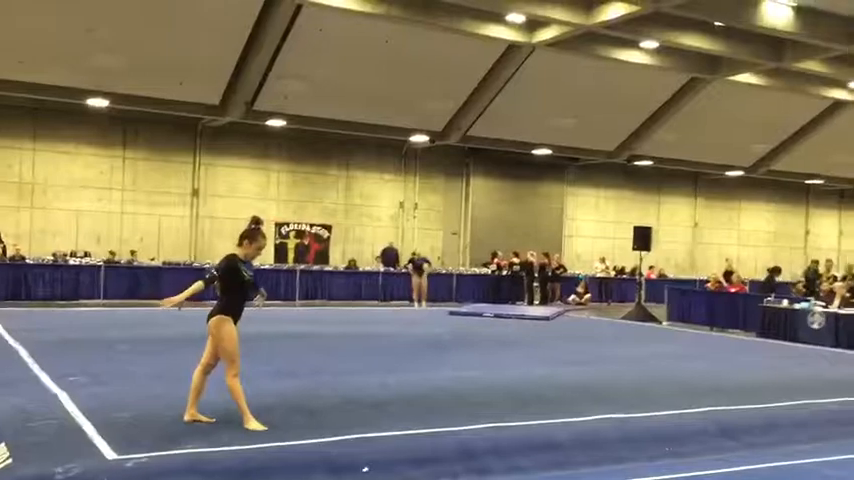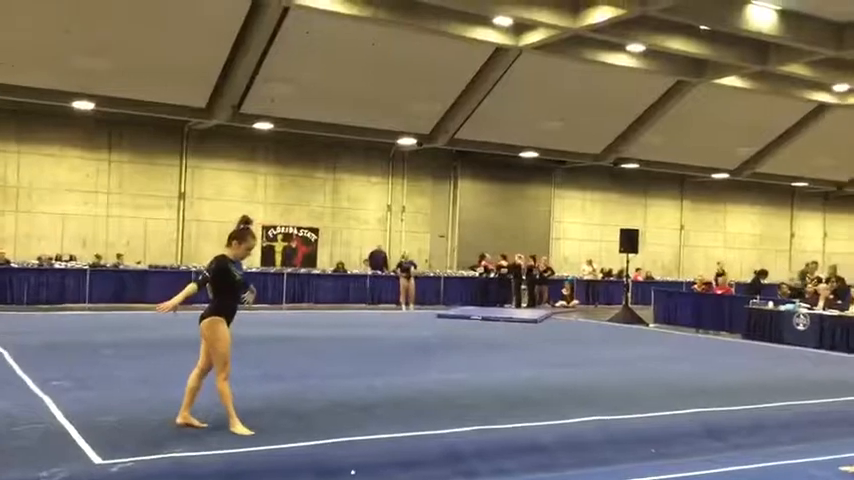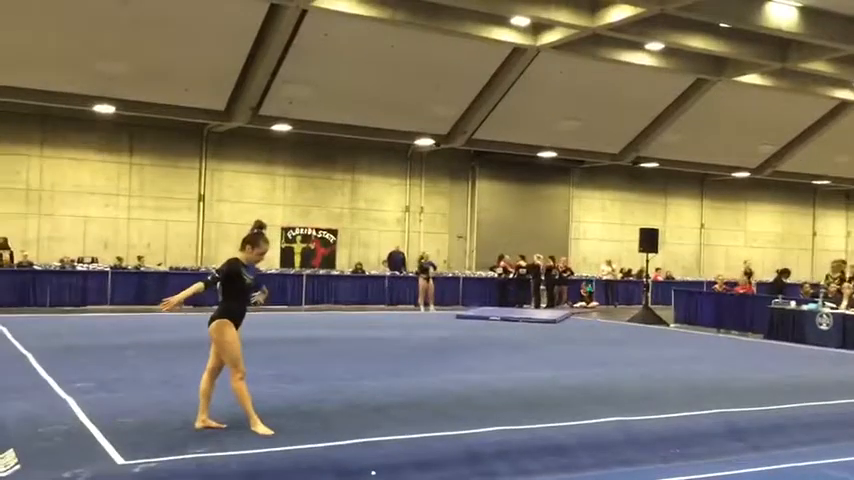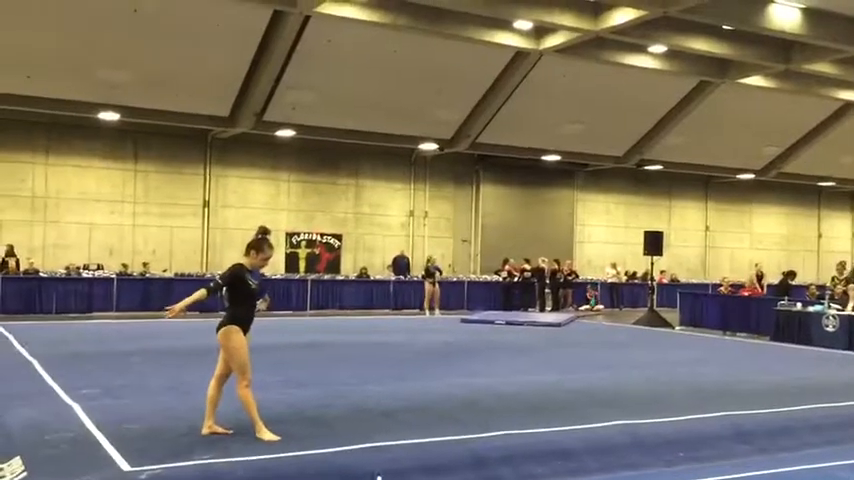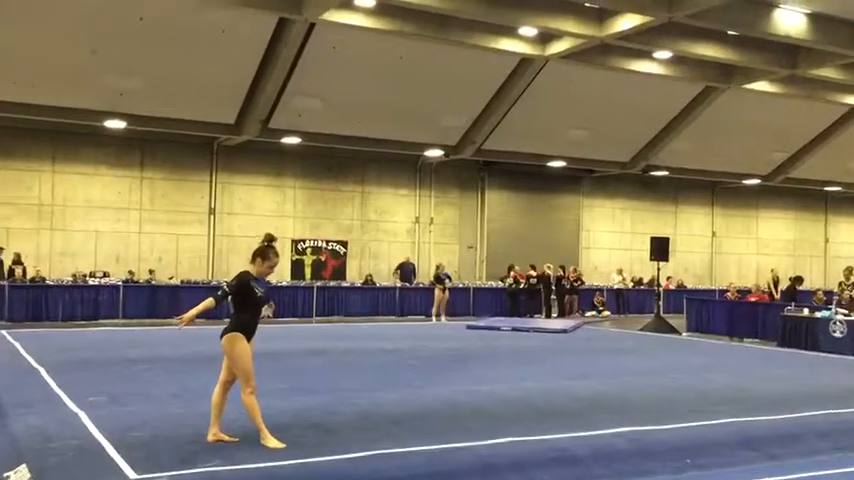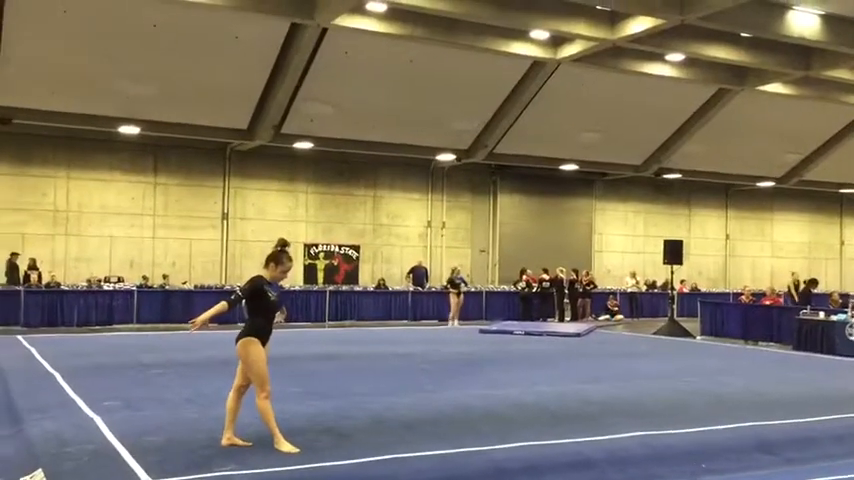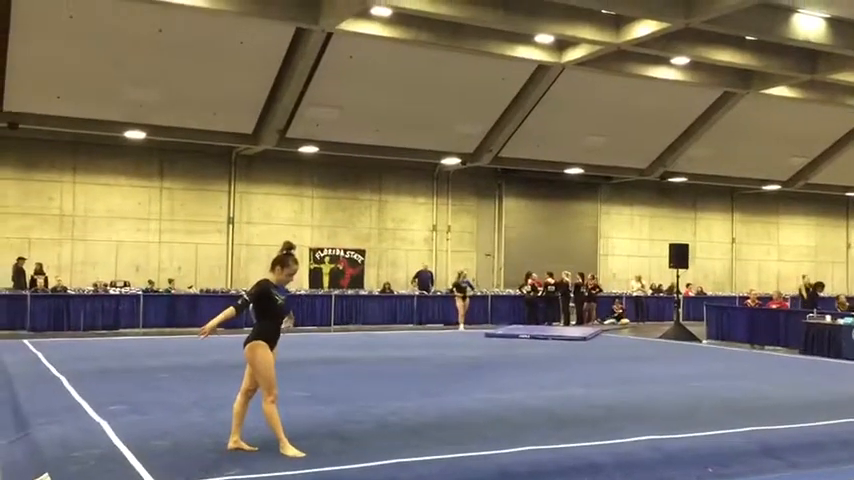
dt=0.3s
person 1, frame 1
left shoulder: (246, 265)
right shoulder: (231, 262)
right elbow: (207, 280)
left wrist: (259, 294)
right wrist: (182, 296)
left hip: (226, 319)
right hip: (222, 319)
left knee: (206, 364)
right knee: (233, 370)
left ankle: (191, 412)
right ankle: (247, 418)
person 1, frame 2
left shoulder: (236, 265)
right shoulder: (220, 262)
right elbow: (199, 282)
left wrist: (248, 292)
right wrist: (176, 300)
left hip: (219, 320)
right hip: (214, 320)
left knee: (202, 369)
right knee: (223, 372)
left ankle: (184, 415)
right ankle: (234, 422)
person 1, frame 3
left shoulder: (248, 268)
right shoulder: (232, 266)
right elbow: (208, 282)
left wrist: (260, 293)
right wrist: (181, 296)
left hip: (229, 323)
right hip: (223, 322)
left knee: (212, 370)
right knee: (238, 373)
left ankle: (202, 418)
right ankle: (254, 421)
person 1, frame 4
left shoulder: (254, 274)
right shoulder: (237, 271)
right elbow: (212, 289)
left wrist: (262, 301)
right wrist: (184, 303)
left hip: (239, 329)
right hip: (231, 328)
left knee: (221, 376)
right knee: (245, 380)
left ankle: (209, 424)
right ankle: (259, 428)
person 1, frame 5
left shoulder: (258, 281)
right shoulder: (243, 279)
right elbow: (219, 297)
left wrist: (266, 308)
right wrist: (194, 312)
left hip: (243, 336)
right hip: (235, 336)
left knee: (225, 383)
right knee: (249, 387)
left ankle: (214, 431)
right ankle: (264, 435)
person 1, frame 6
left shoulder: (272, 286)
right shoulder: (256, 283)
right elbow: (232, 301)
left wrist: (278, 313)
right wrist: (206, 315)
left hip: (259, 341)
right hip: (250, 340)
left knee: (239, 388)
right knee: (263, 391)
left ankle: (228, 435)
right ankle: (278, 439)
person 1, frame 7
left shoulder: (279, 290)
right shoulder: (263, 287)
right elbow: (240, 306)
right wrist: (215, 322)
left hip: (267, 344)
right hip: (258, 344)
left knee: (247, 391)
right knee: (270, 395)
left ankle: (234, 439)
right ankle: (284, 444)
